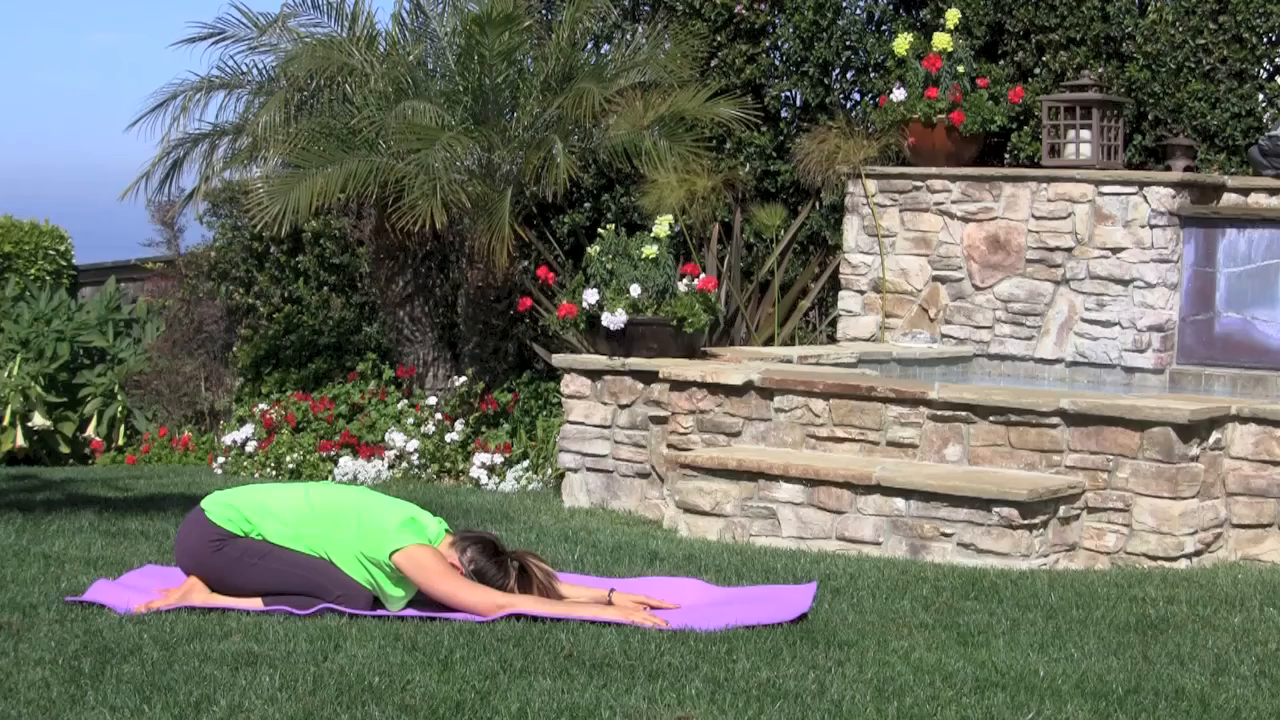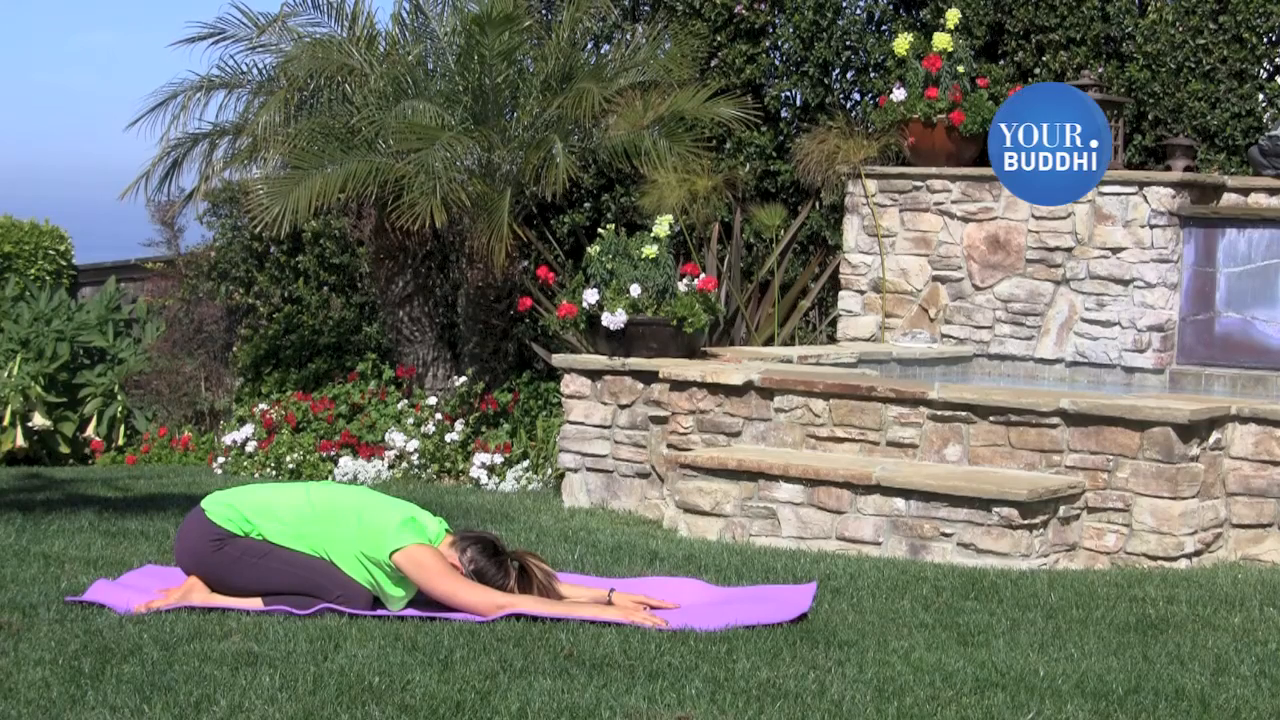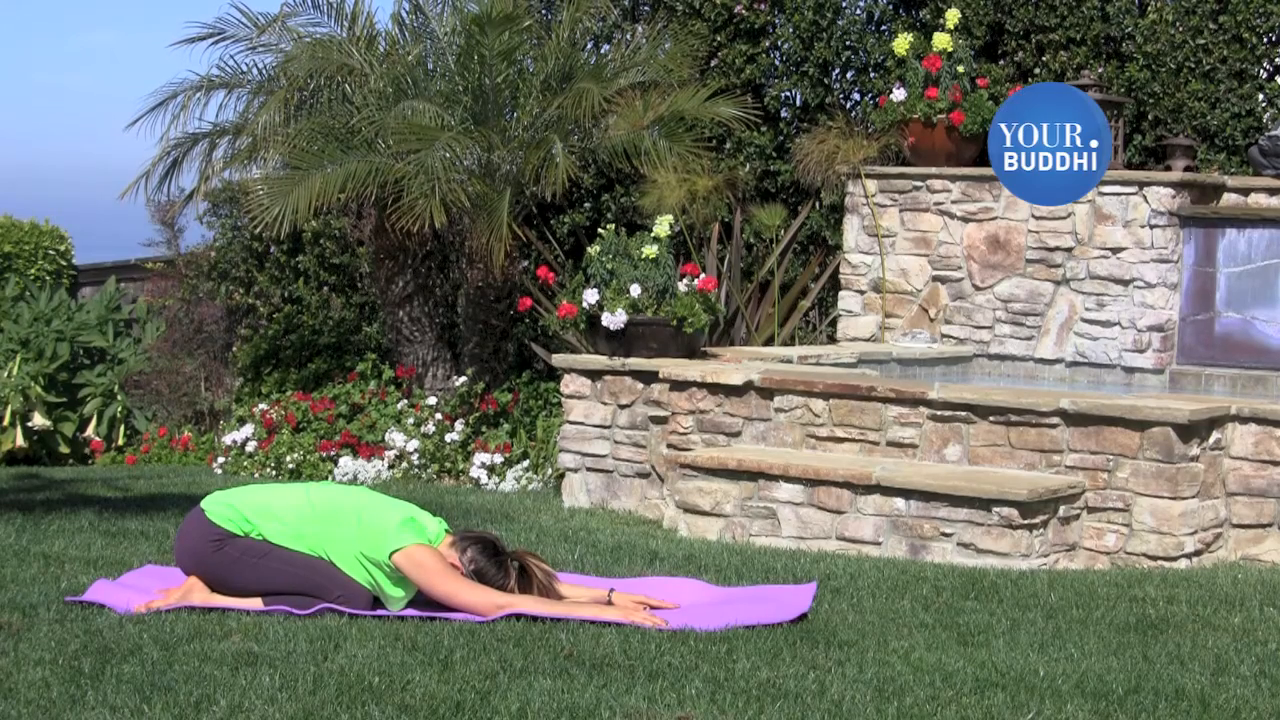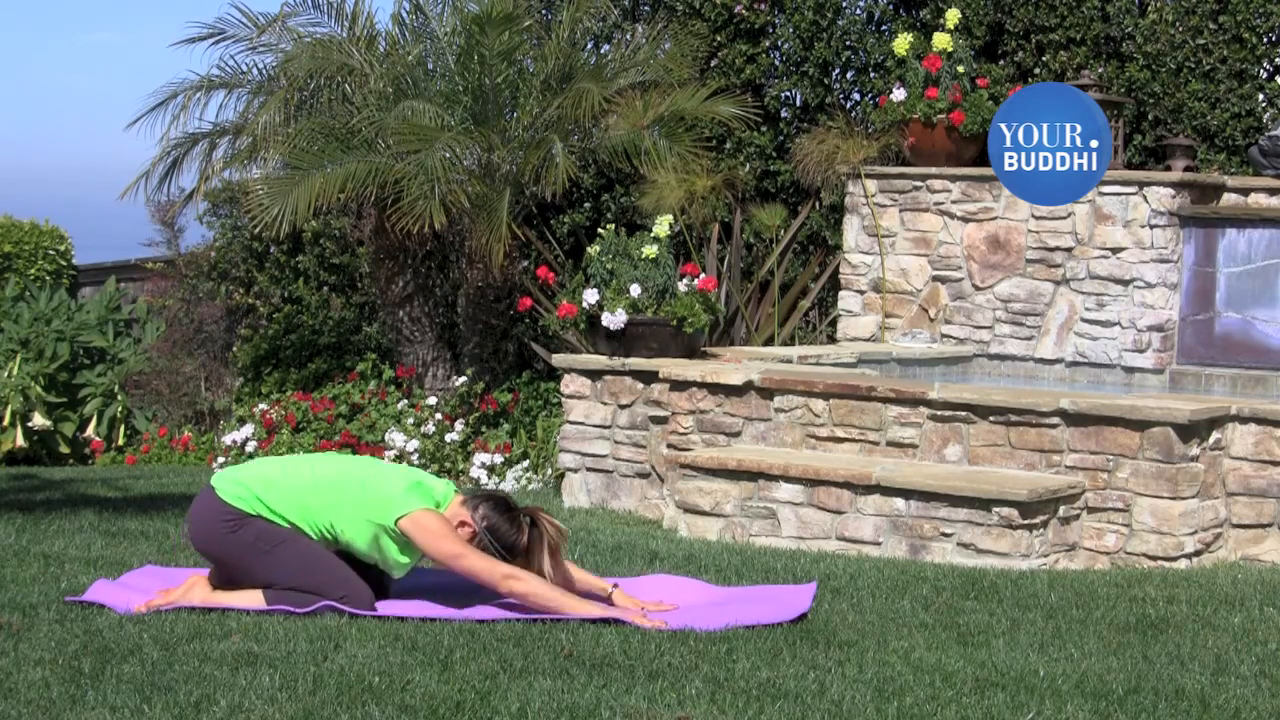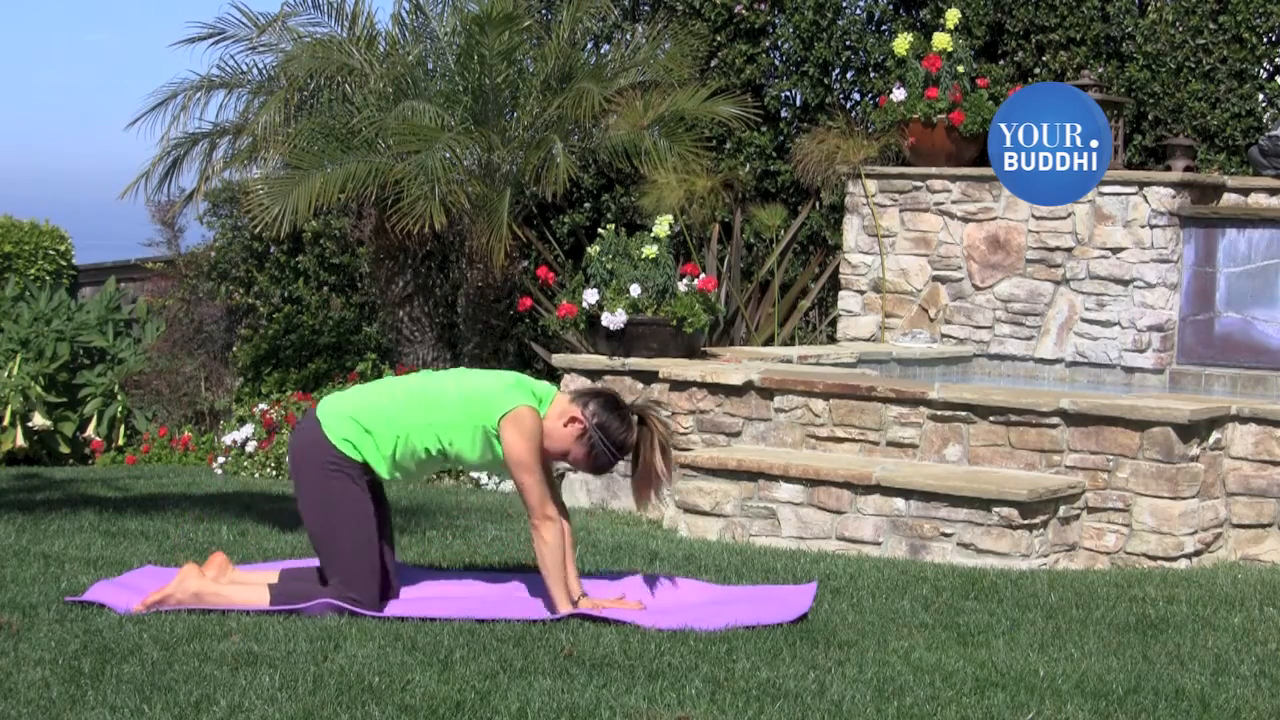
dt=1s
person 1, frame 1
left shoulder: (437, 537)
right shoulder: (413, 551)
left elbow: (535, 582)
right elbow: (498, 604)
left wrist: (611, 595)
right wrist: (604, 611)
left hip: (228, 517)
right hip: (211, 535)
left knee: (351, 586)
right knee: (351, 599)
left ankle: (212, 587)
right ankle: (205, 598)
person 1, frame 2
left shoulder: (437, 536)
right shoulder: (413, 549)
left elbow: (531, 580)
right elbow: (496, 603)
left wrist: (611, 593)
right wrist: (602, 612)
left hip: (228, 518)
right hip: (211, 534)
left knee: (351, 590)
right knee: (349, 599)
left ankle: (209, 584)
right ankle: (204, 597)
person 1, frame 3
left shoulder: (437, 536)
right shoulder: (413, 550)
left elbow: (534, 581)
right elbow: (497, 604)
left wrist: (611, 593)
right wrist: (604, 613)
left hip: (228, 518)
right hip: (211, 534)
left knee: (349, 589)
right knee: (349, 599)
left ankle: (212, 584)
right ankle: (205, 598)
person 1, frame 4
left shoulder: (448, 501)
right shoulder: (420, 518)
left elbow: (535, 560)
right elbow: (508, 580)
left wrist: (612, 591)
right wrist: (602, 611)
left hip: (244, 500)
right hip: (223, 515)
left knee: (372, 586)
right knee: (351, 601)
left ankle: (232, 578)
right ankle: (209, 598)
person 1, frame 5
left shoulder: (539, 407)
right shoulder: (523, 417)
left elbow: (555, 513)
right elbow: (544, 520)
left wrist: (576, 594)
right wrist: (565, 609)
left hip: (343, 445)
right hip: (331, 447)
left knee: (377, 585)
right knee: (358, 600)
left ankle: (226, 575)
right ankle: (201, 592)
